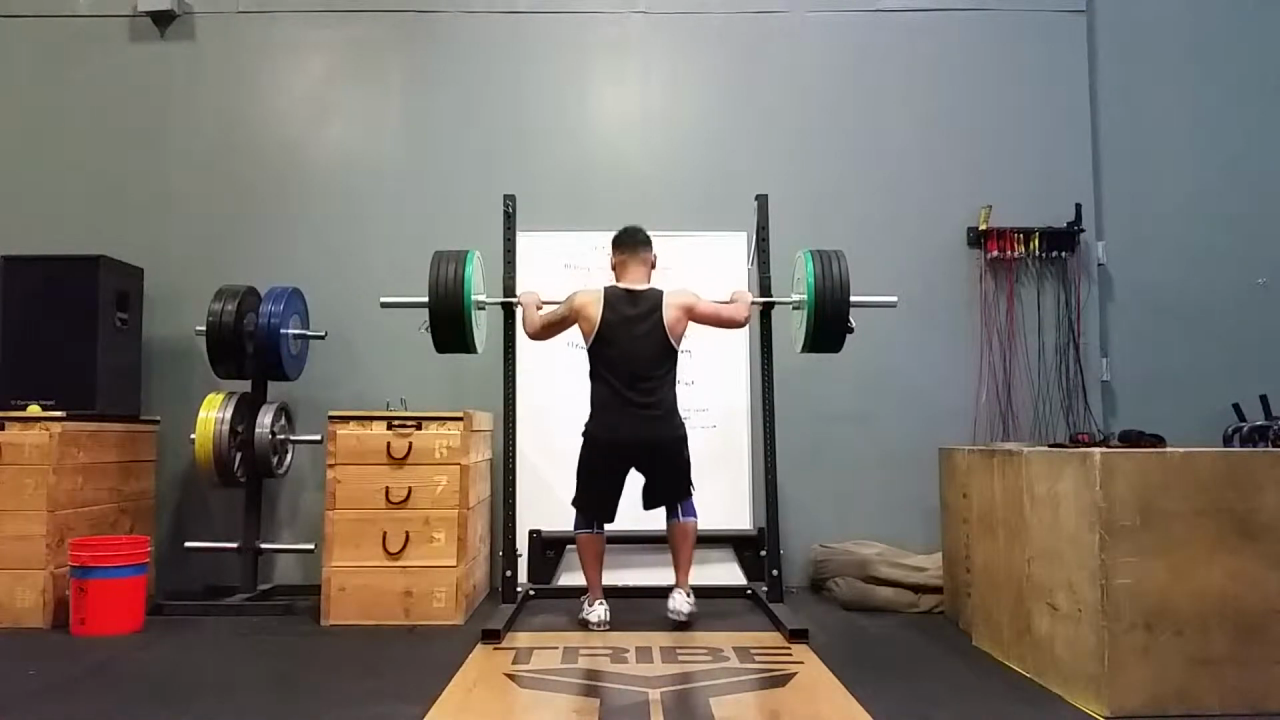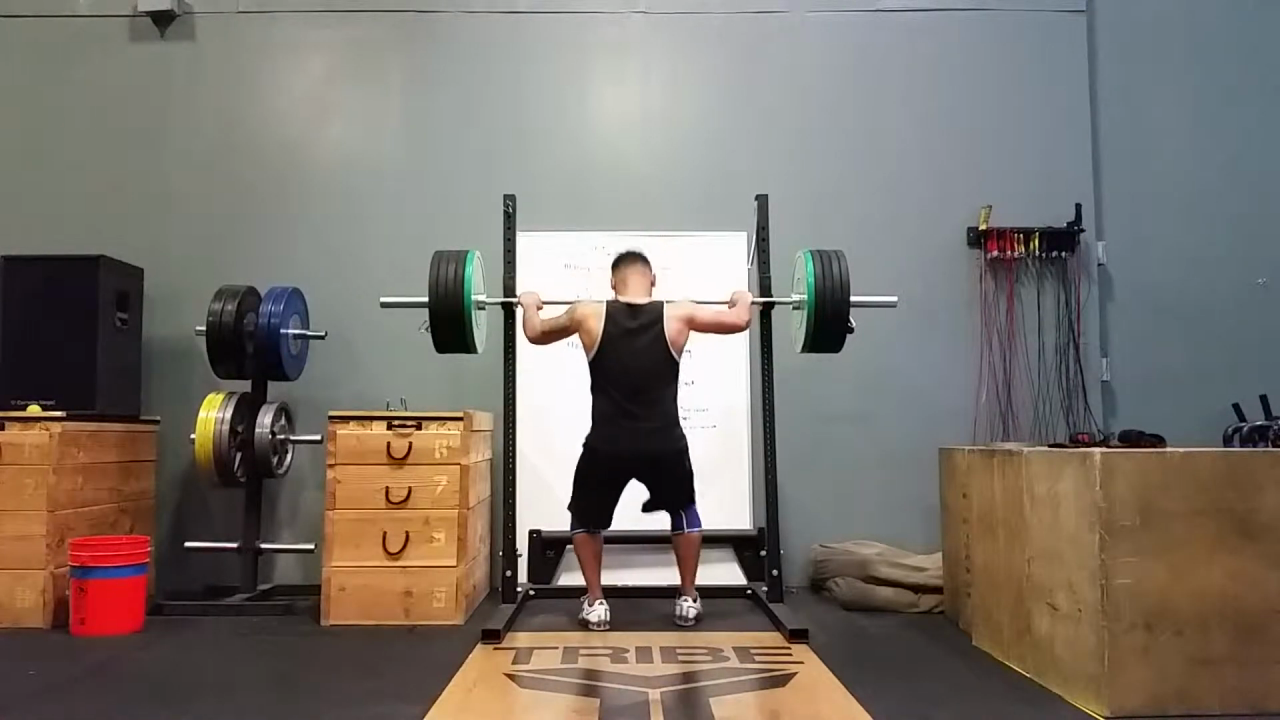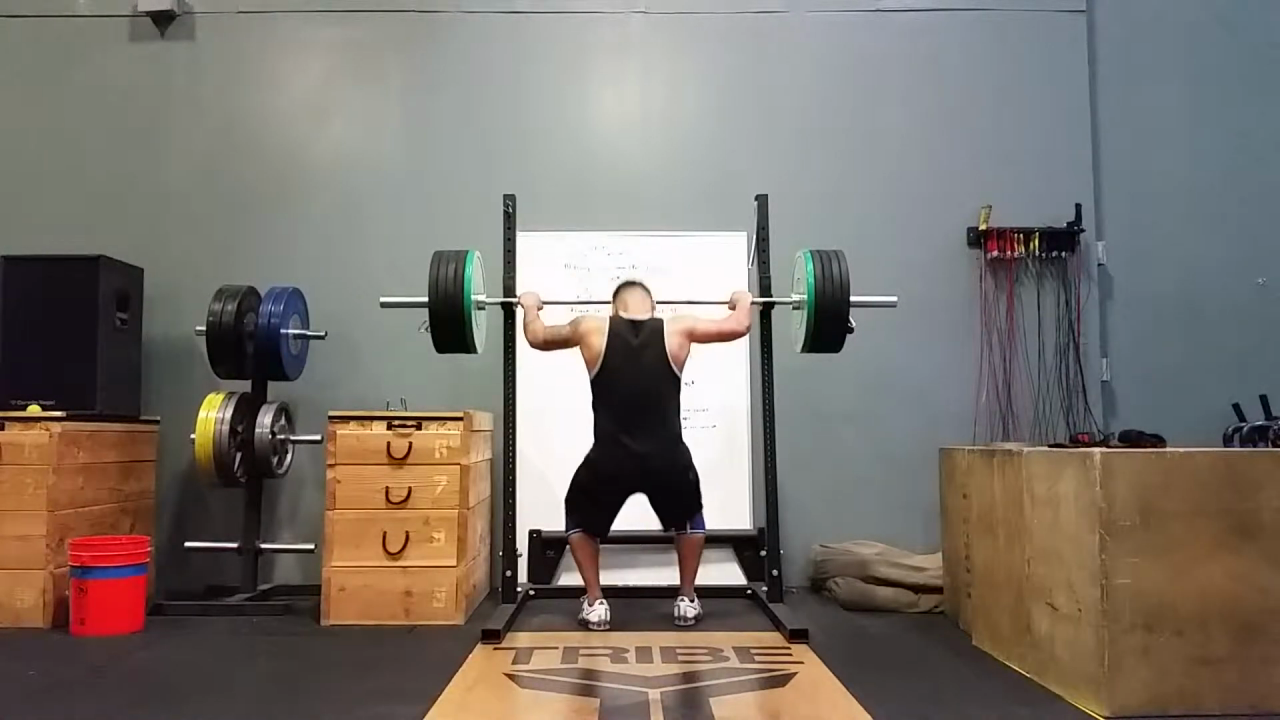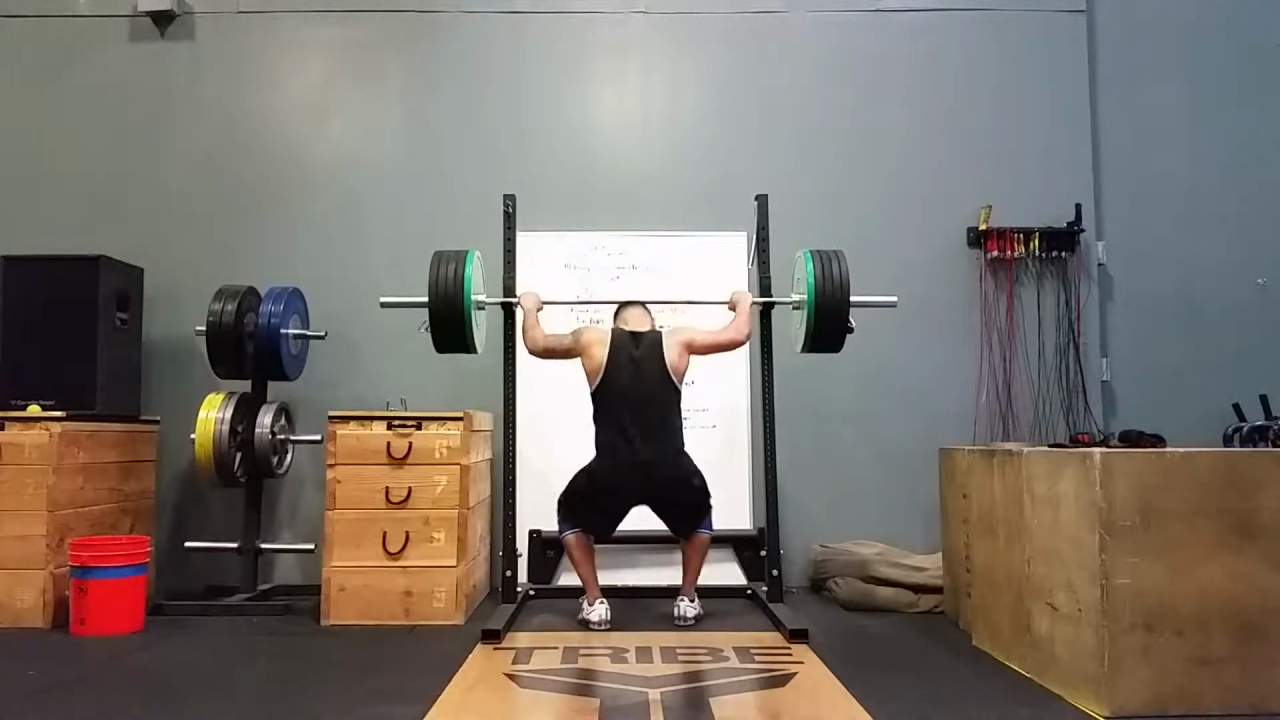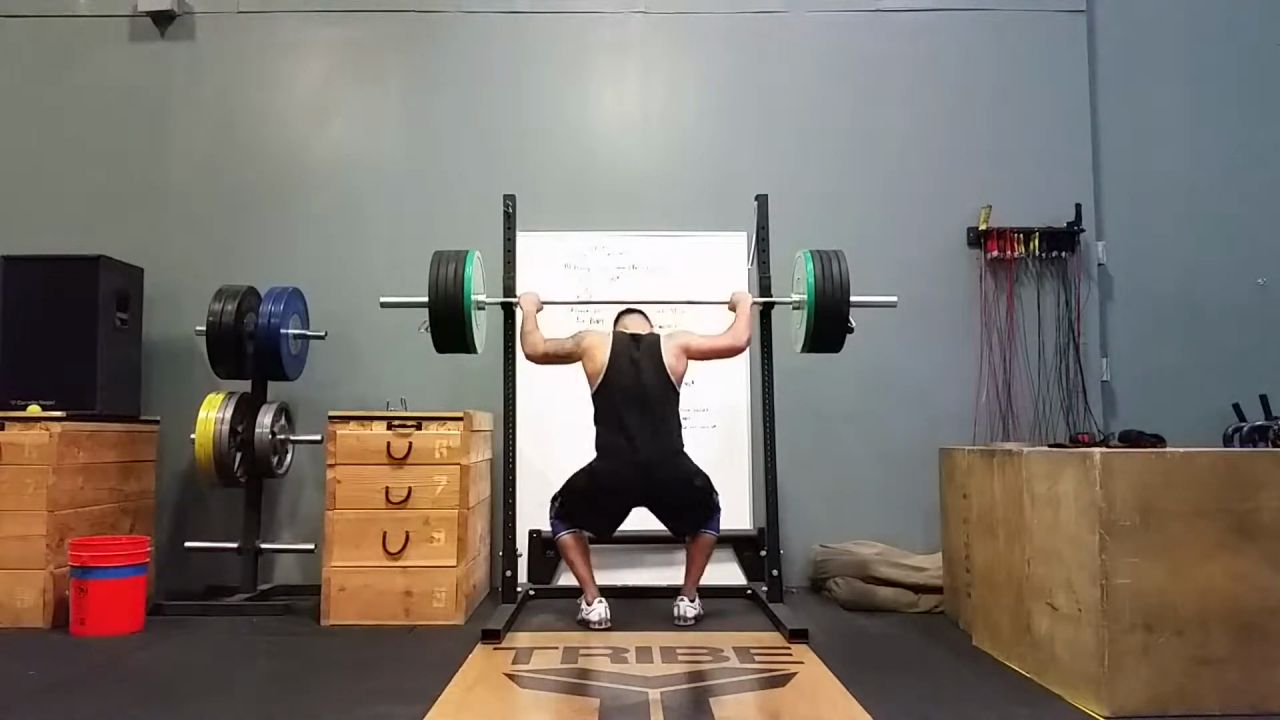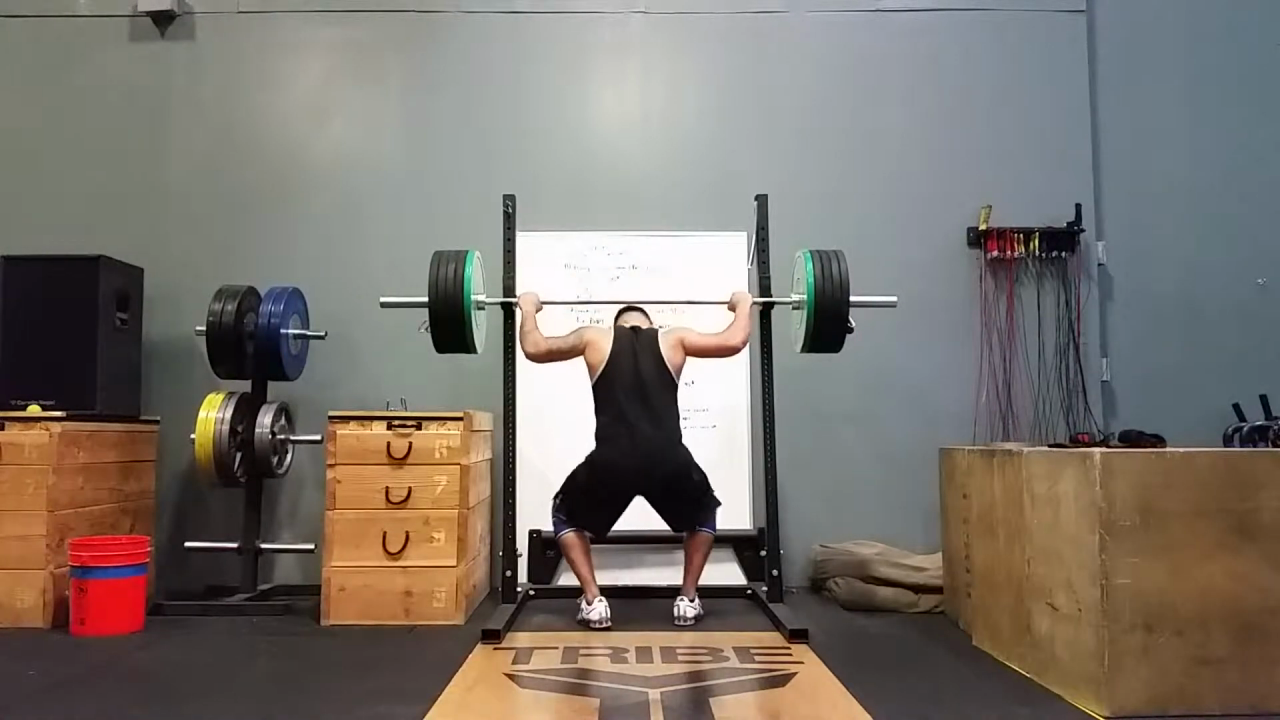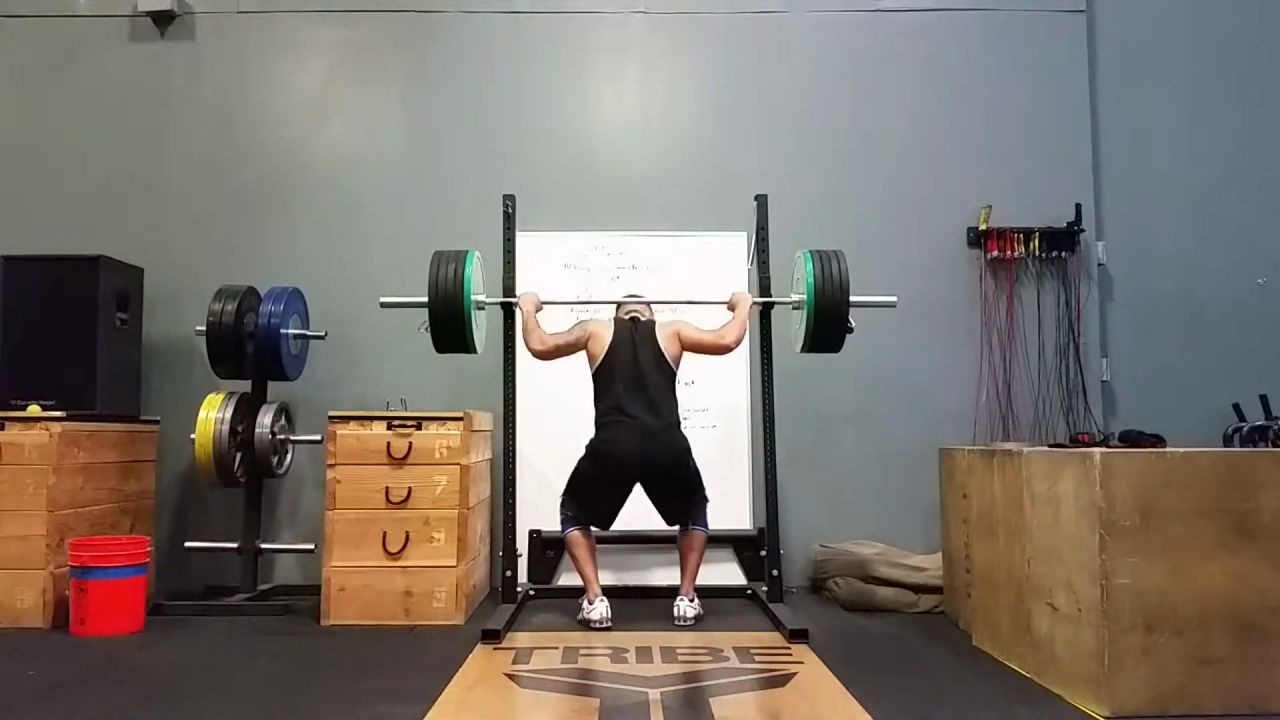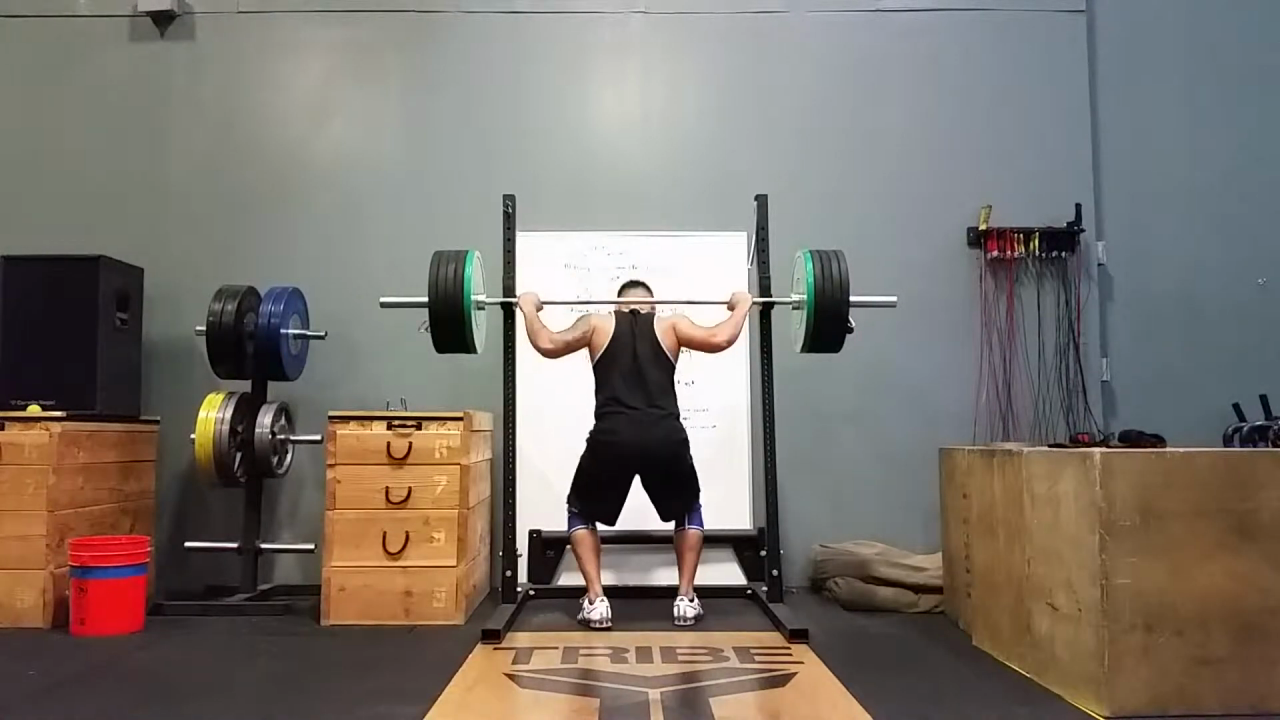
dt=0.1s
person 1, frame 1
left shoulder: (587, 303)
right shoulder: (677, 303)
left elbow: (535, 330)
right elbow: (739, 317)
left wrist: (529, 304)
right wrist: (743, 299)
left hip: (606, 433)
right hip: (663, 432)
left knee: (590, 514)
right knee: (679, 505)
left ankle: (595, 603)
right ankle: (681, 594)
person 1, frame 2
left shoulder: (589, 315)
right shoulder: (677, 316)
left elbow: (535, 333)
right elbow: (738, 321)
left wrist: (529, 303)
right wrist: (742, 300)
left hip: (607, 443)
right hip: (664, 443)
left knee: (585, 518)
right knee: (683, 512)
left ankle: (595, 603)
right ankle: (687, 599)
person 1, frame 3
left shoulder: (592, 330)
right shoulder: (677, 330)
left elbow: (536, 337)
right elbow: (738, 325)
left wrist: (530, 306)
right wrist: (742, 302)
left hip: (610, 459)
right hip: (668, 459)
left knee: (581, 521)
right knee: (689, 517)
left ankle: (595, 603)
right ankle: (687, 600)
person 1, frame 4
left shoulder: (593, 341)
right shoulder: (676, 342)
left elbow: (536, 344)
right elbow: (737, 336)
left wrist: (529, 309)
right wrist: (743, 305)
left hip: (612, 472)
right hip: (669, 471)
left knee: (570, 516)
right knee: (698, 516)
left ankle: (594, 602)
right ankle: (687, 600)
person 1, frame 5
left shoulder: (594, 345)
right shoulder: (675, 346)
left elbow: (534, 350)
right elbow: (737, 342)
left wrist: (529, 310)
right wrist: (743, 305)
left hip: (612, 472)
right hip: (669, 472)
left knee: (563, 515)
right knee: (706, 513)
left ankle: (593, 602)
right ankle: (688, 599)
person 1, frame 6
left shoulder: (596, 338)
right shoulder: (672, 339)
left elbow: (534, 350)
right elbow: (734, 343)
left wrist: (527, 310)
right wrist: (743, 307)
left hip: (612, 460)
right hip: (668, 460)
left knee: (565, 514)
right knee: (703, 513)
left ankle: (593, 601)
right ankle: (687, 599)
person 1, frame 7
left shoulder: (597, 331)
right shoulder: (671, 332)
left elbow: (540, 346)
right elbow: (727, 341)
left wrist: (528, 310)
right wrist: (742, 307)
left hip: (611, 447)
right hip: (667, 447)
left knee: (574, 514)
right knee: (694, 513)
left ankle: (594, 601)
right ankle: (687, 598)
person 1, frame 8
left shoulder: (597, 322)
right shoulder: (670, 323)
left elbow: (548, 345)
right elbow: (718, 340)
left wrist: (529, 311)
right wrist: (741, 309)
left hip: (611, 438)
right hip: (665, 438)
left knee: (581, 513)
right knee: (687, 512)
left ankle: (595, 600)
right ankle: (686, 599)
